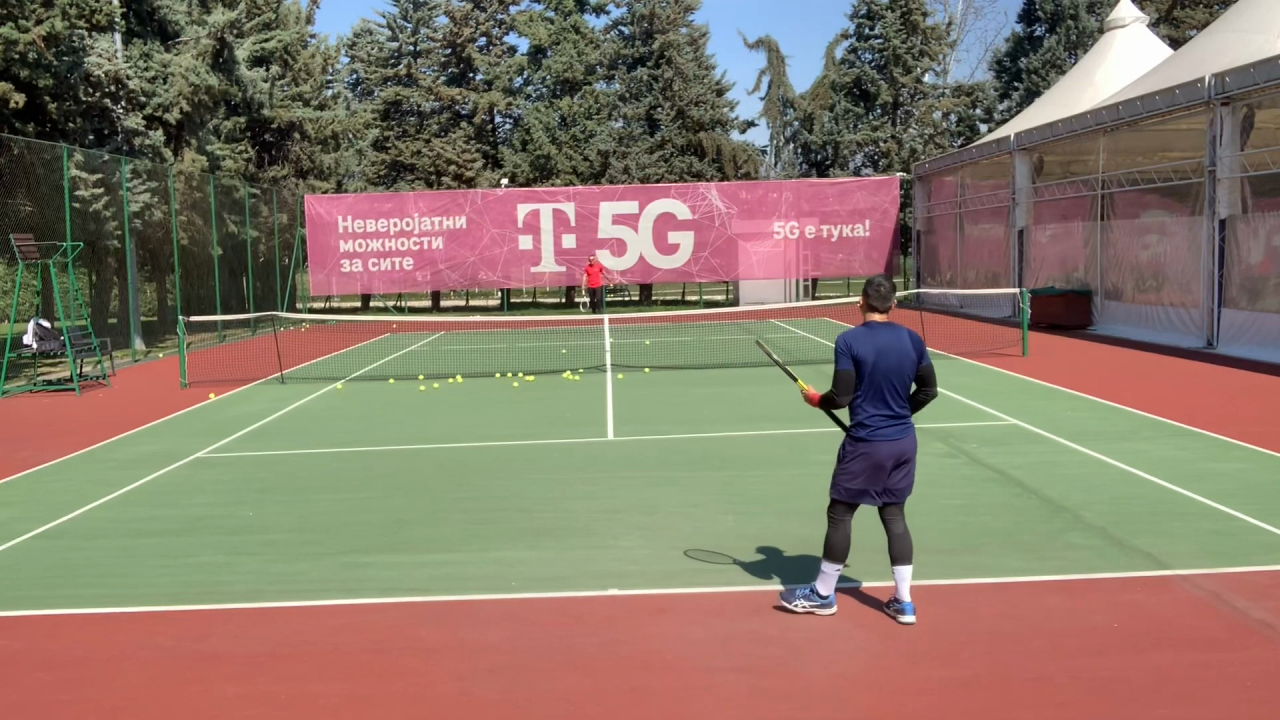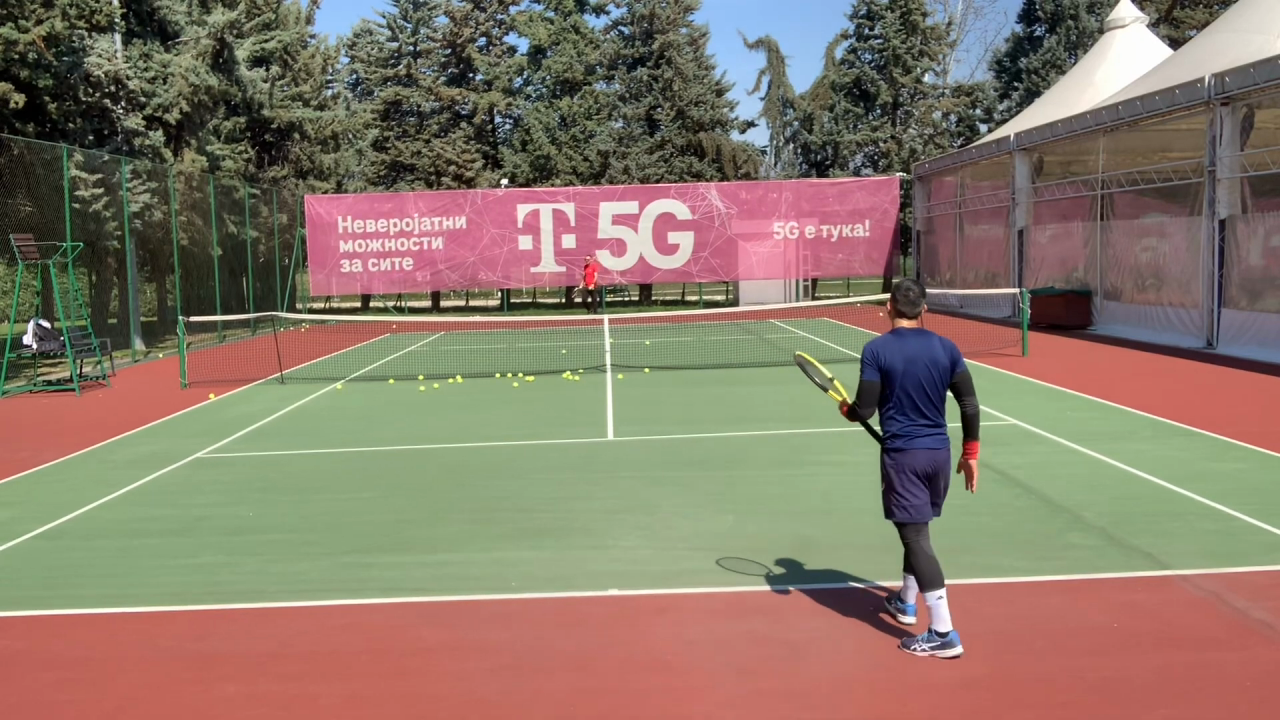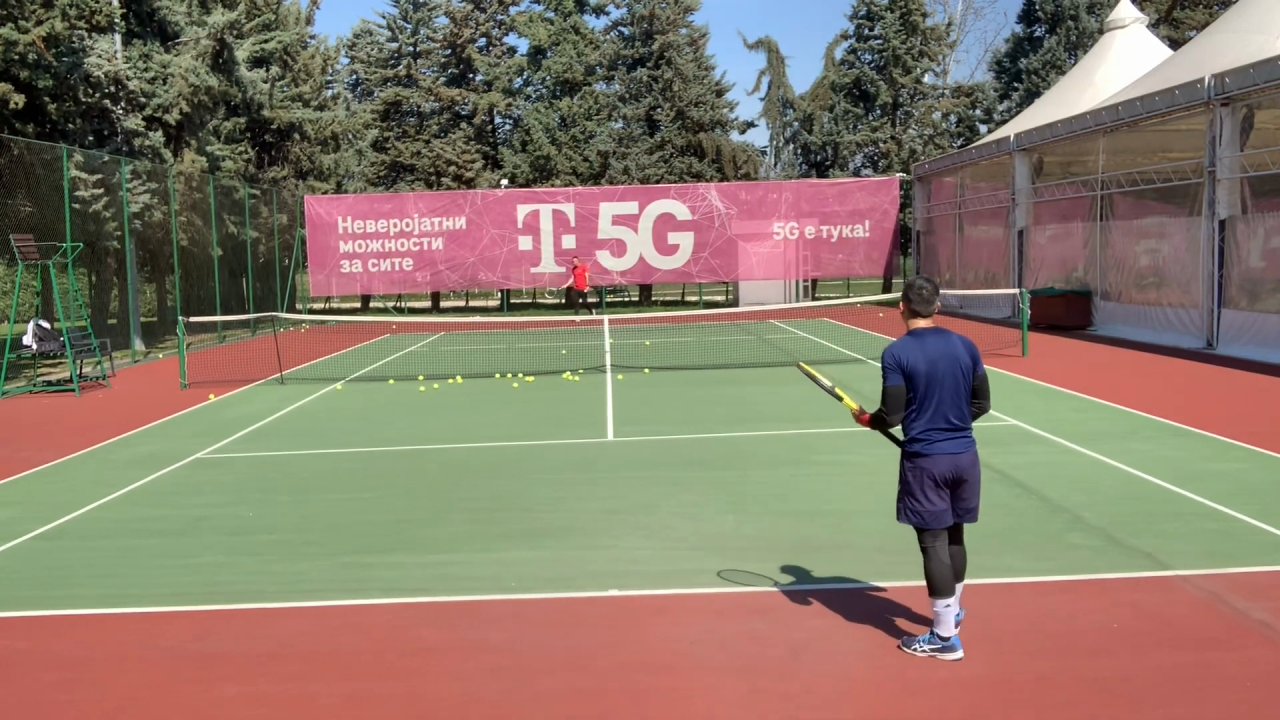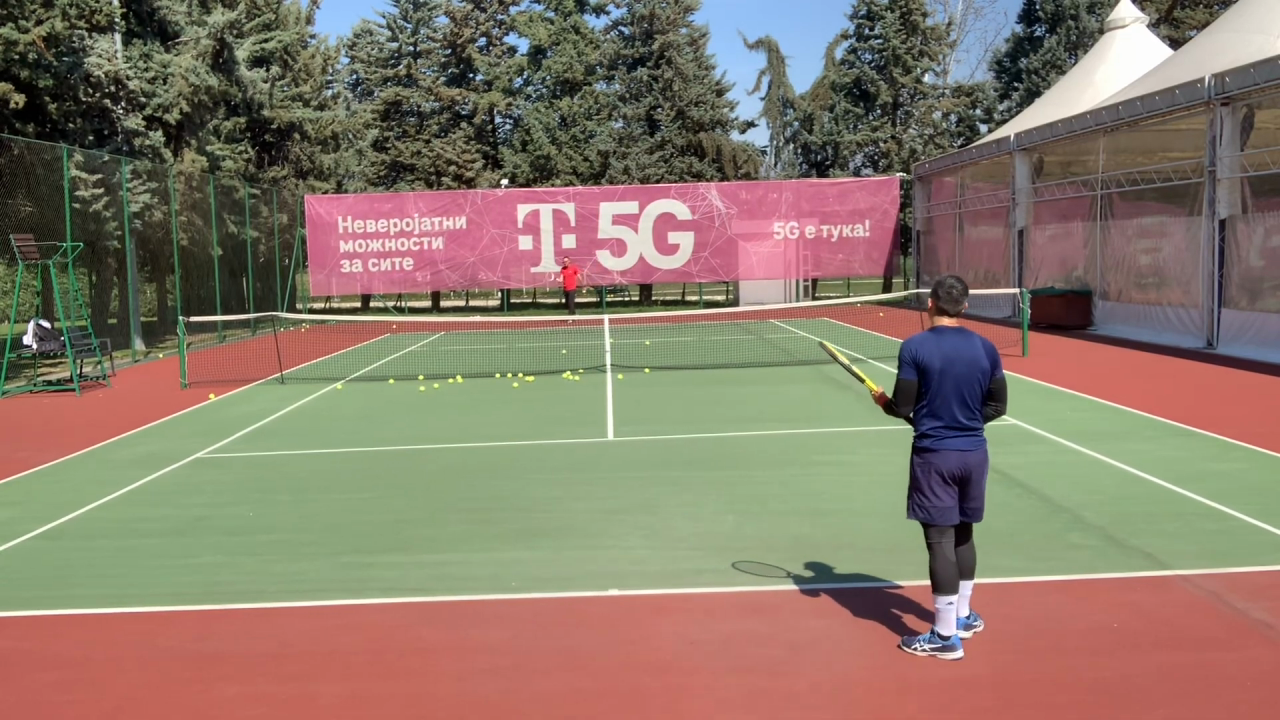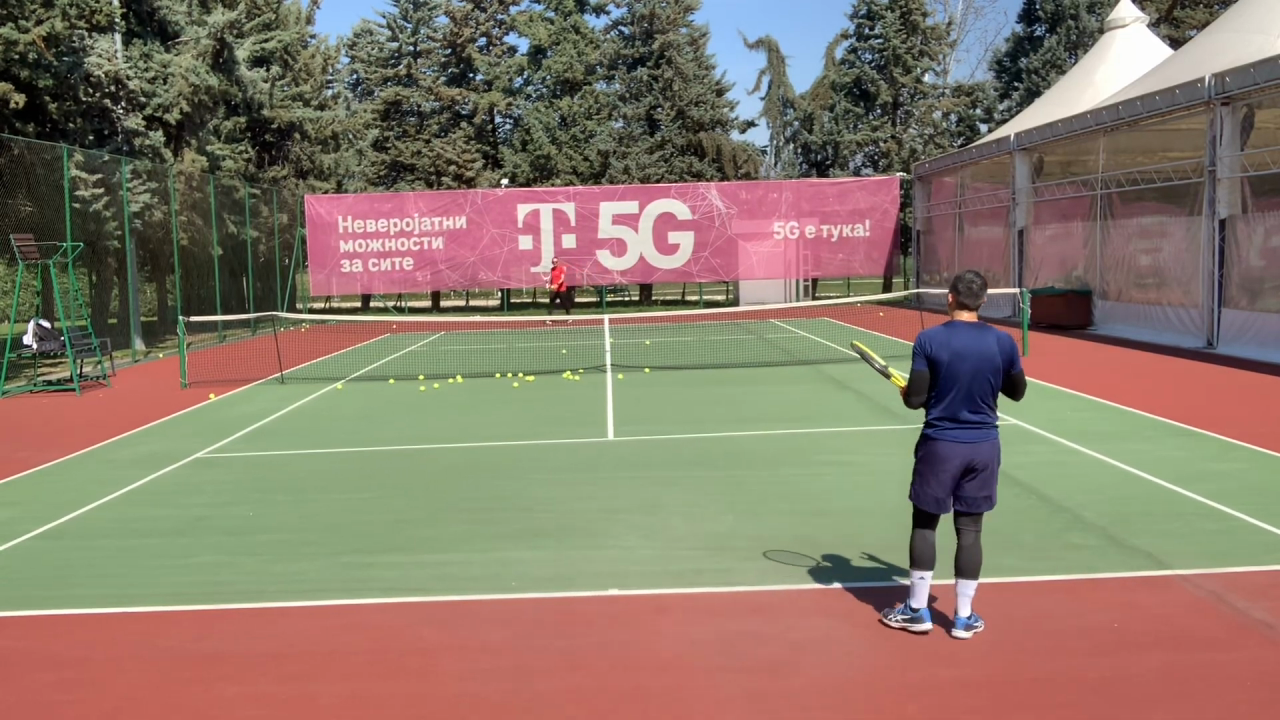
dt=0.5s
person 1, frame 1
left shoulder: (849, 341)
right shoulder: (913, 340)
left elbow: (840, 398)
right elbow: (927, 391)
left wrist: (814, 398)
left hip: (866, 444)
right hip: (904, 441)
left knee: (840, 514)
right knee: (894, 517)
left ankle: (822, 593)
right ankle: (903, 602)
person 1, frame 2
left shoulder: (876, 350)
right shoulder: (946, 348)
left elbow: (864, 410)
right elbow: (970, 405)
left wrist: (846, 410)
right wrist: (970, 452)
left hip: (903, 454)
right hip: (939, 451)
left knee: (914, 536)
right knee: (917, 527)
left ankle: (943, 633)
right ankle: (906, 602)
person 1, frame 3
left shoulder: (897, 353)
right shoulder: (966, 346)
left elbow: (891, 417)
right elbow: (981, 405)
left wrist: (865, 418)
left hip: (925, 460)
right hip: (964, 455)
left knee: (934, 543)
right knee: (954, 538)
left ankle: (945, 637)
right ankle: (951, 616)
person 1, frame 4
left shoulder: (914, 347)
right shoulder: (986, 348)
left elbow: (902, 407)
right elbow: (998, 406)
left wrist: (883, 401)
left hip: (934, 455)
right hip: (974, 453)
left knee: (940, 541)
right knee: (963, 534)
left ankle: (945, 636)
right ankle: (963, 616)
person 1, frame 5
left shoulder: (929, 340)
right shoulder: (1003, 342)
left elbow: (914, 399)
right elbow: (1017, 392)
left wrist: (905, 391)
left hip: (939, 445)
right hip: (983, 447)
left knee: (924, 524)
right knee: (970, 530)
left ankle: (918, 611)
right ankle: (963, 617)
